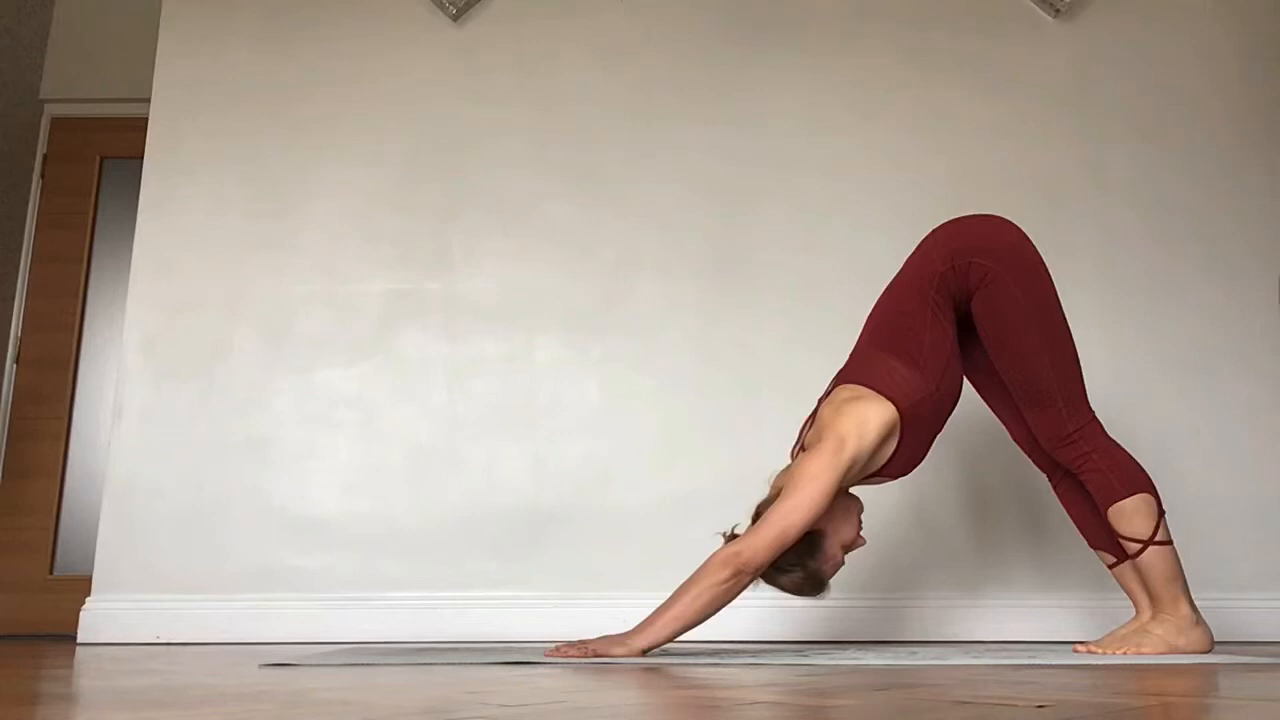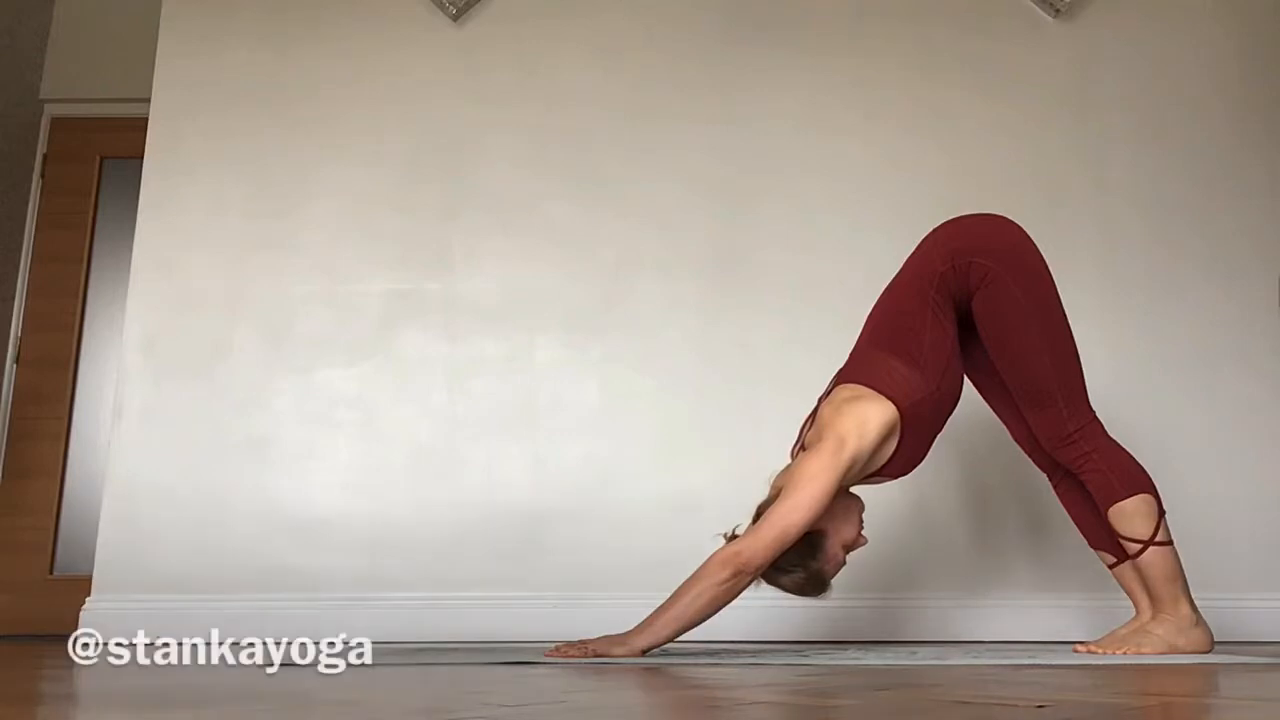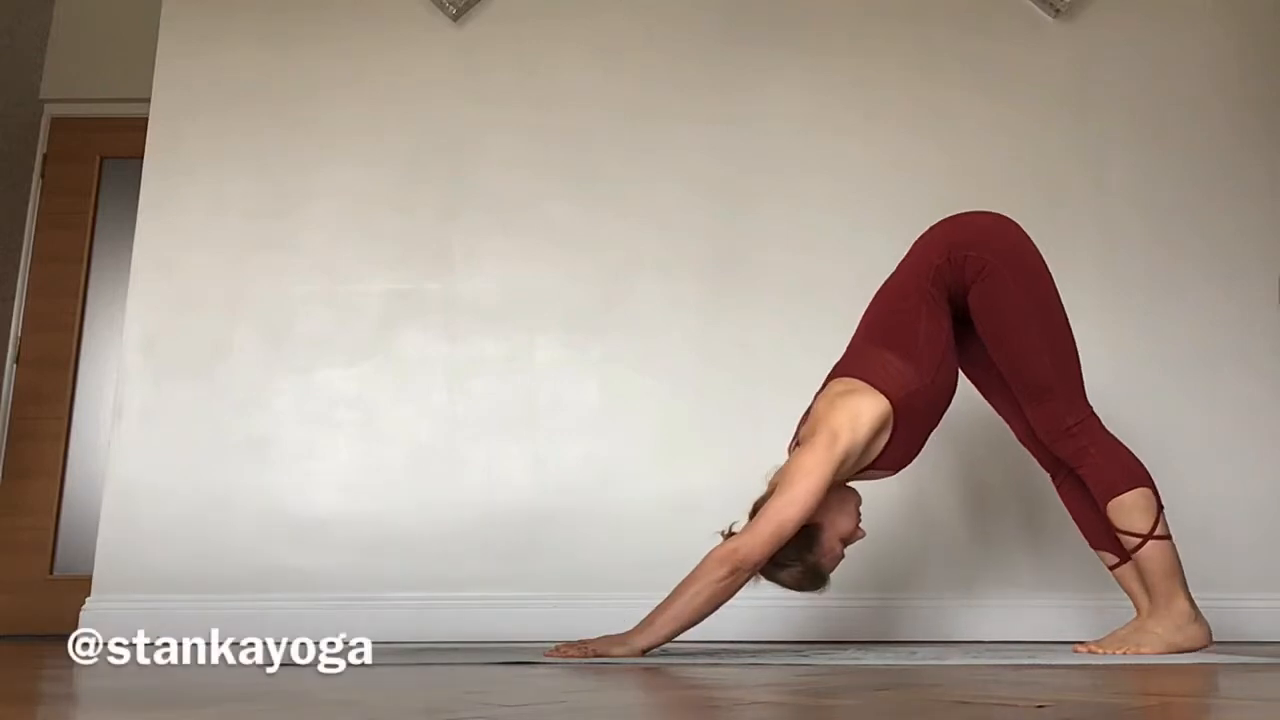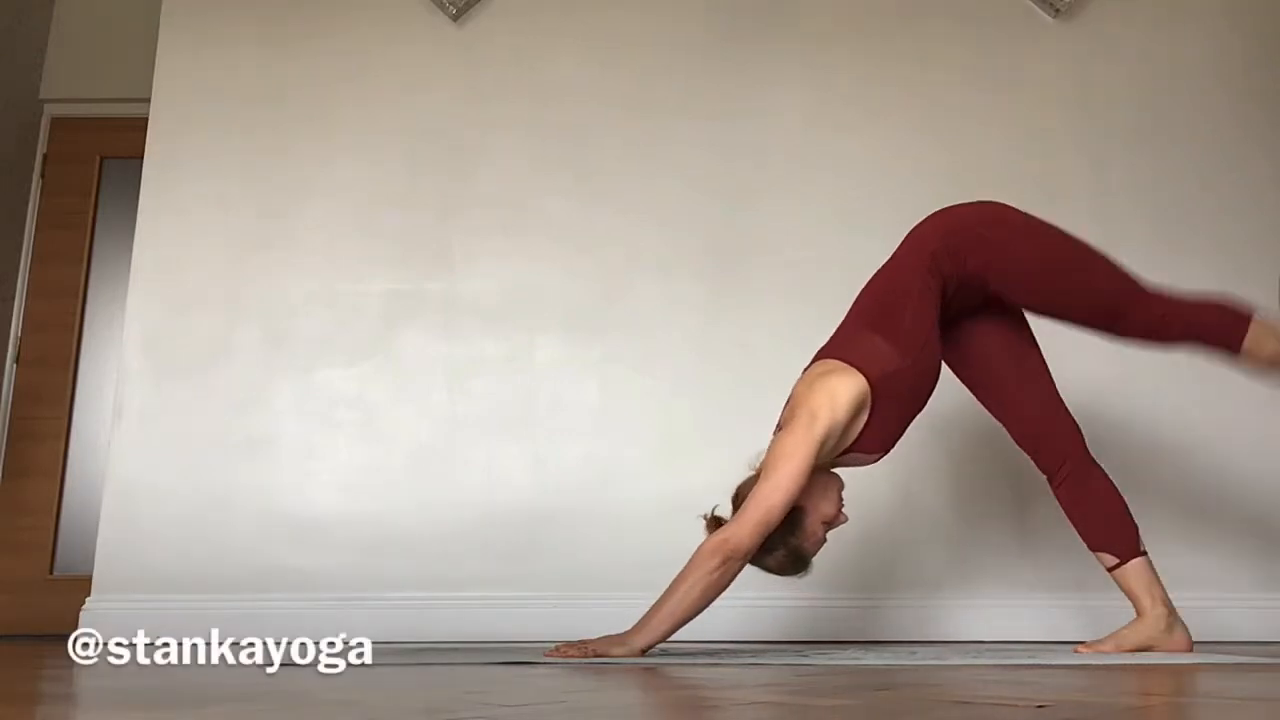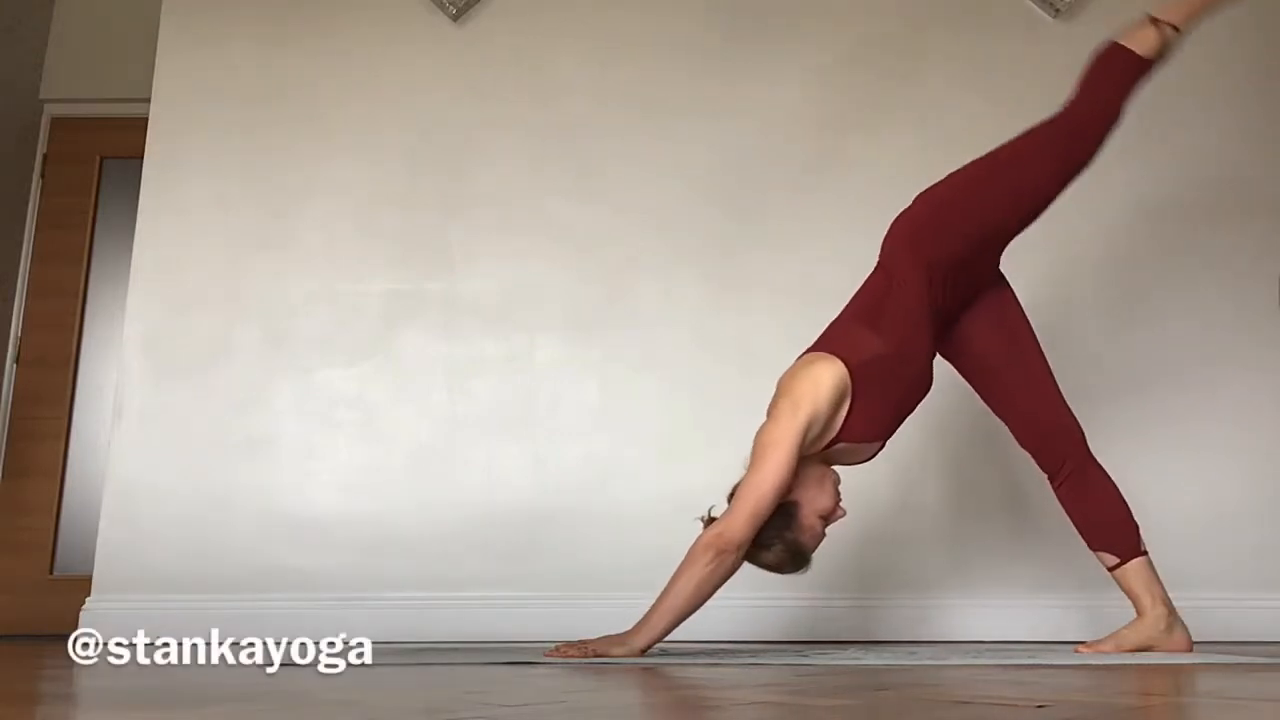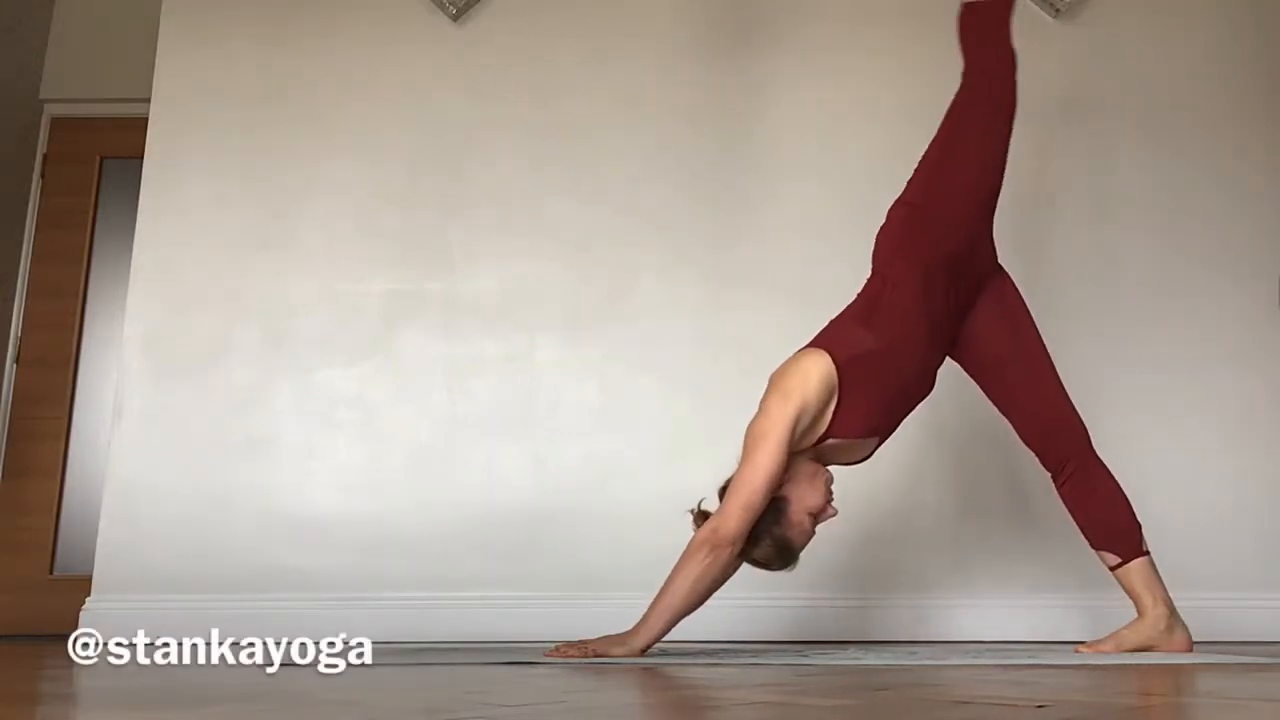
dt=0.5s
person 1, frame 1
left shoulder: (833, 457)
right shoulder: (819, 468)
left elbow: (738, 560)
right elbow: (741, 561)
left wrist: (633, 641)
right wrist: (637, 639)
left hip: (978, 260)
right hip: (960, 293)
left knee: (1070, 435)
right knee: (1054, 453)
left ankle: (1179, 616)
right ankle: (1152, 613)
person 1, frame 2
left shoulder: (833, 455)
right shoulder: (819, 465)
left elbow: (739, 560)
right elbow: (741, 562)
left wrist: (634, 640)
right wrist: (637, 638)
left hip: (977, 258)
right hip: (959, 289)
left knee: (1071, 436)
right knee: (1053, 452)
left ankle: (1179, 616)
right ankle: (1152, 614)
person 1, frame 3
left shoulder: (826, 452)
right shoulder: (816, 464)
left elbow: (736, 557)
right elbow: (739, 558)
left wrist: (636, 639)
right wrist: (637, 639)
left hip: (976, 256)
right hip: (957, 293)
left knee: (1067, 426)
right knee: (1053, 446)
left ankle: (1176, 610)
right ankle: (1152, 611)
person 1, frame 4
left shoulder: (810, 430)
right shoulder: (803, 452)
left elbow: (726, 548)
right elbow: (729, 550)
left wrist: (635, 640)
right wrist: (635, 640)
left hip: (967, 248)
right hip: (953, 293)
left knee: (1147, 315)
right knee: (1057, 451)
right ankle: (1158, 618)
person 1, frame 5
left shoulder: (797, 420)
left elbow: (725, 539)
right elbow: (728, 545)
left wrist: (636, 638)
right wrist: (637, 638)
left hip: (938, 255)
right hip: (949, 294)
left knee: (1079, 126)
right knee: (1057, 445)
right ankle: (1158, 619)
person 1, frame 6
left shoulder: (789, 408)
left elbow: (720, 538)
right elbow: (724, 543)
left wrist: (636, 638)
left hip: (936, 257)
right hip: (942, 287)
right knee: (1062, 446)
